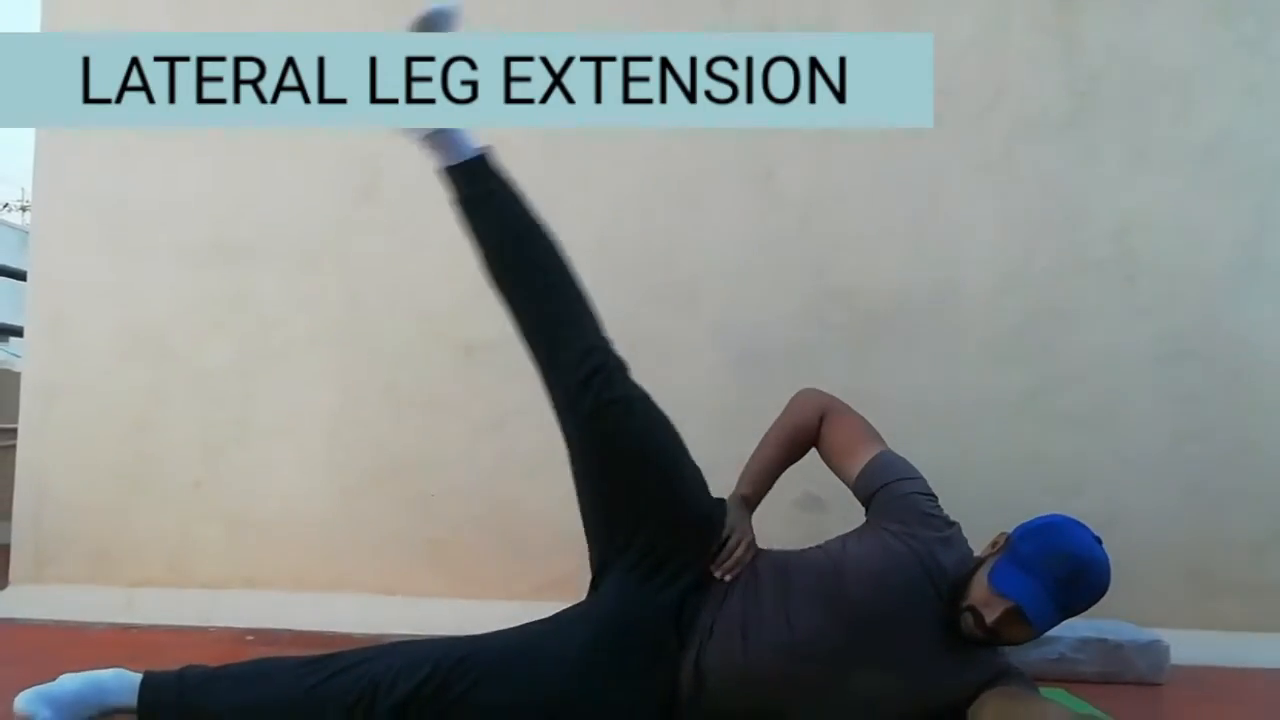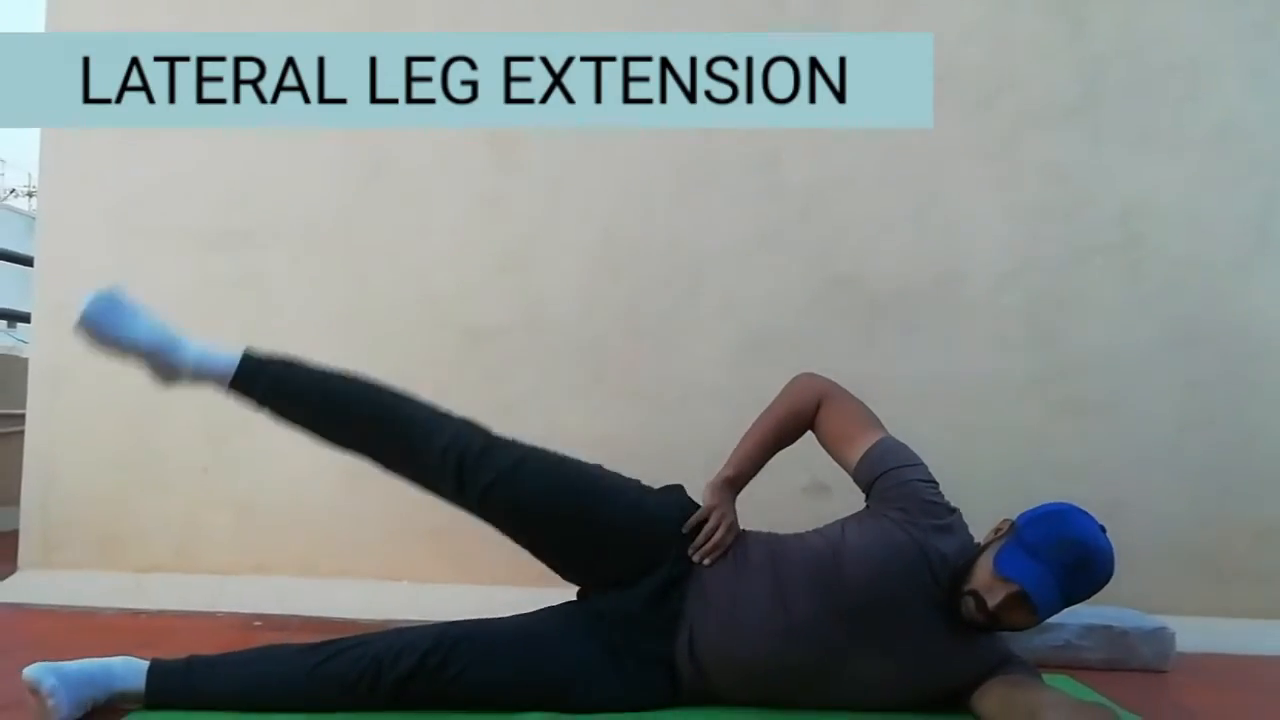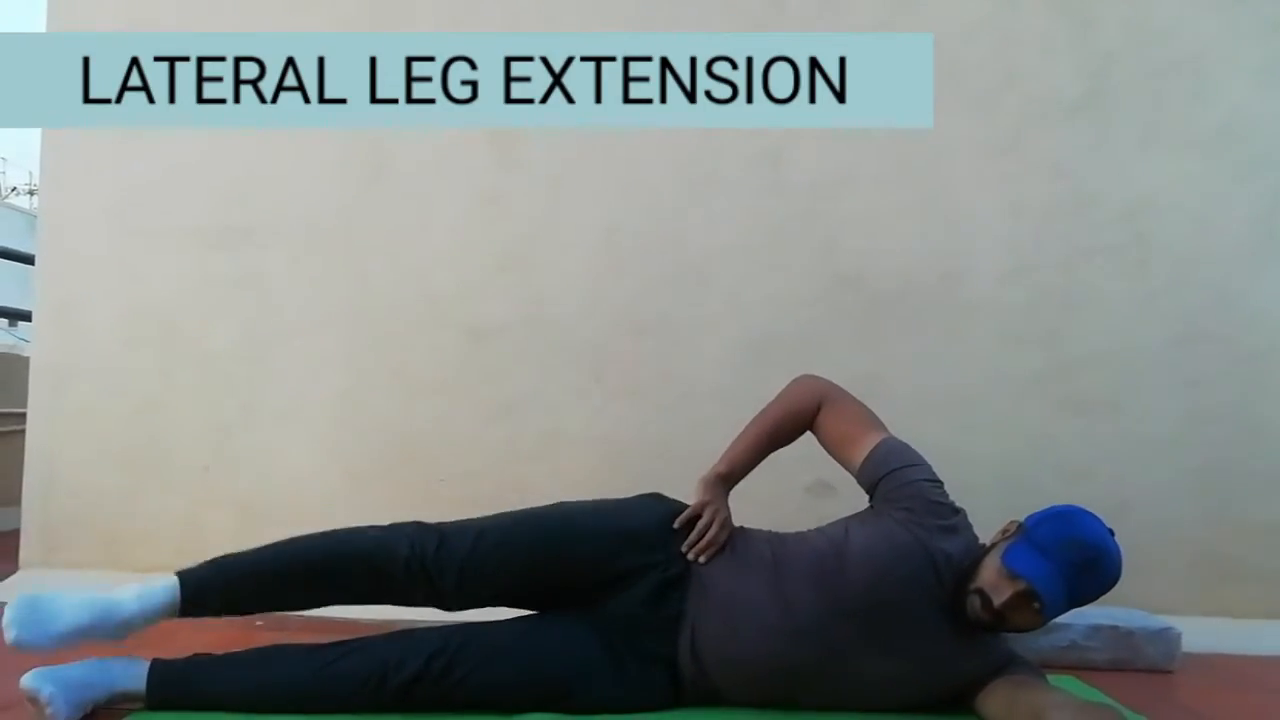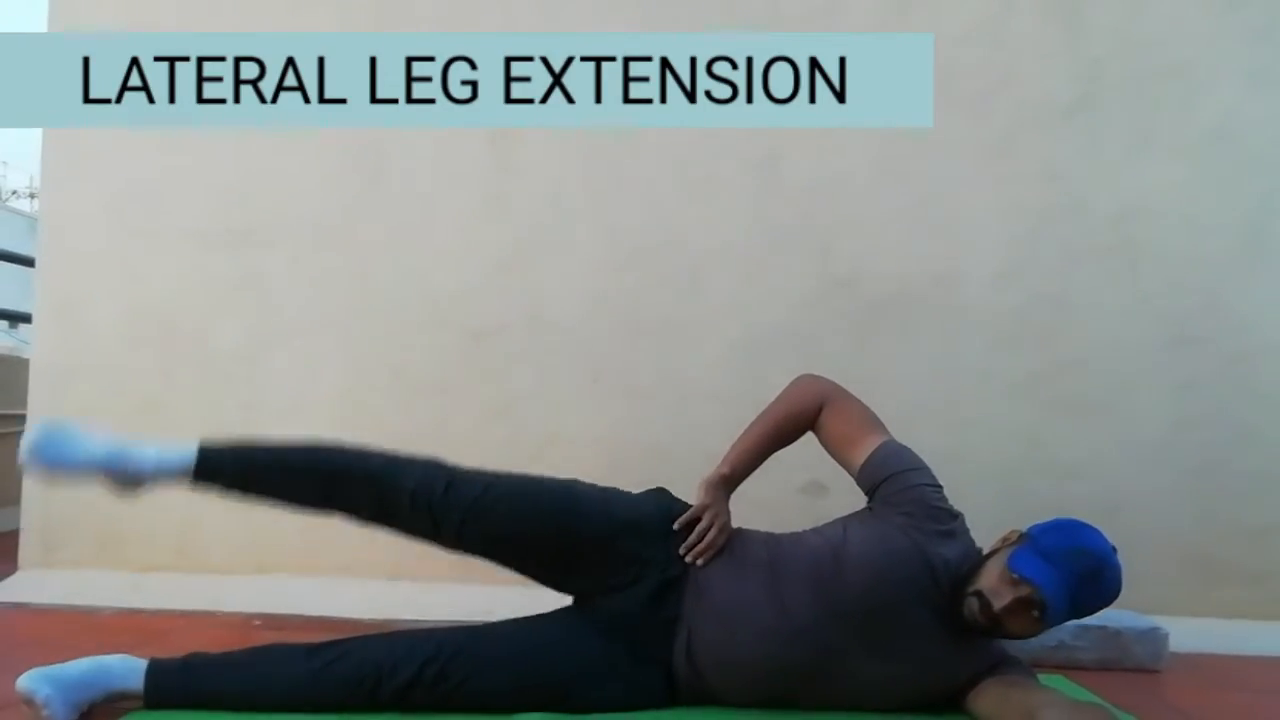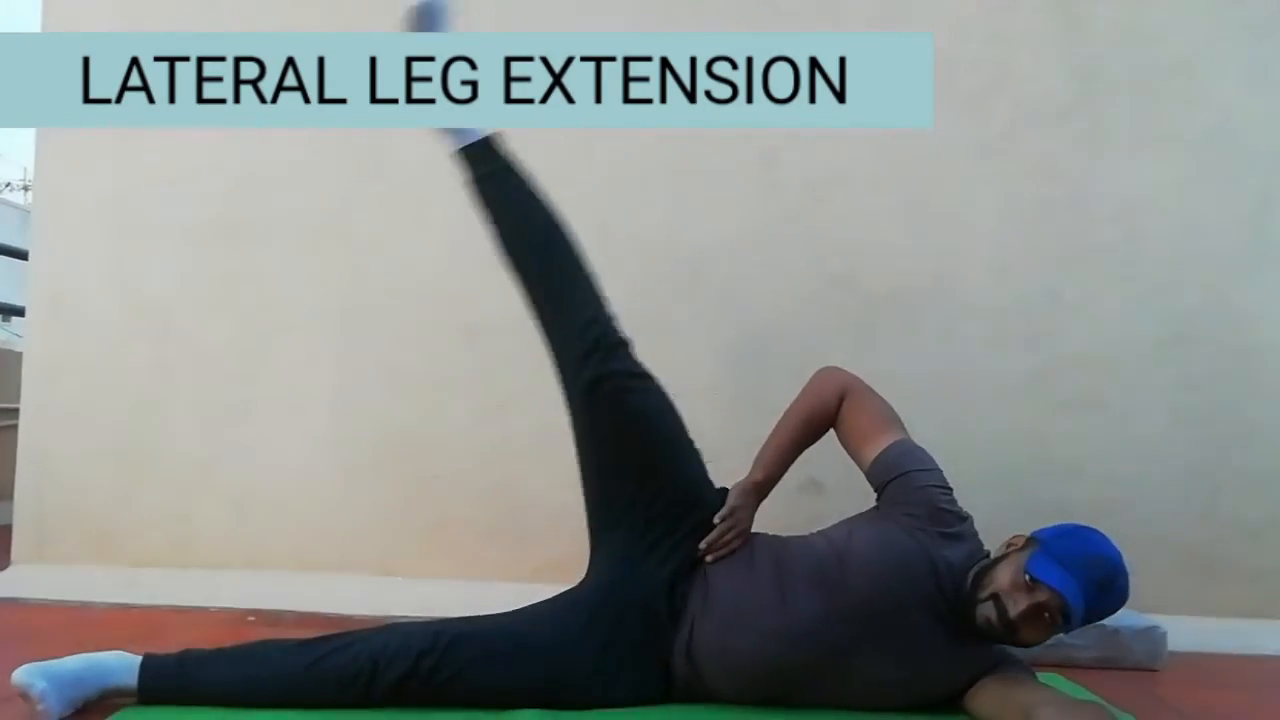
dt=0.3s
person 1, frame 1
right shoulder: (920, 512)
right elbow: (810, 403)
right wrist: (748, 502)
right hip: (672, 550)
right knee: (593, 385)
right ankle: (456, 141)
person 1, frame 2
right shoulder: (925, 519)
right elbow: (816, 390)
right wrist: (724, 486)
right hip: (666, 560)
right knee: (466, 459)
right ankle: (205, 358)
person 1, frame 3
right shoulder: (929, 511)
right elbow: (818, 392)
right wrist: (718, 482)
right hip: (655, 557)
right knee: (426, 562)
right ankle: (145, 601)
person 1, frame 4
right shoulder: (927, 517)
right elbow: (819, 393)
right wrist: (719, 486)
right hip: (653, 557)
right knee: (440, 499)
right ankle: (165, 459)
person 1, frame 5
right shoulder: (936, 525)
right elbow: (838, 386)
right wrist: (751, 492)
right hip: (667, 555)
right knee: (592, 348)
right ankle: (466, 126)
